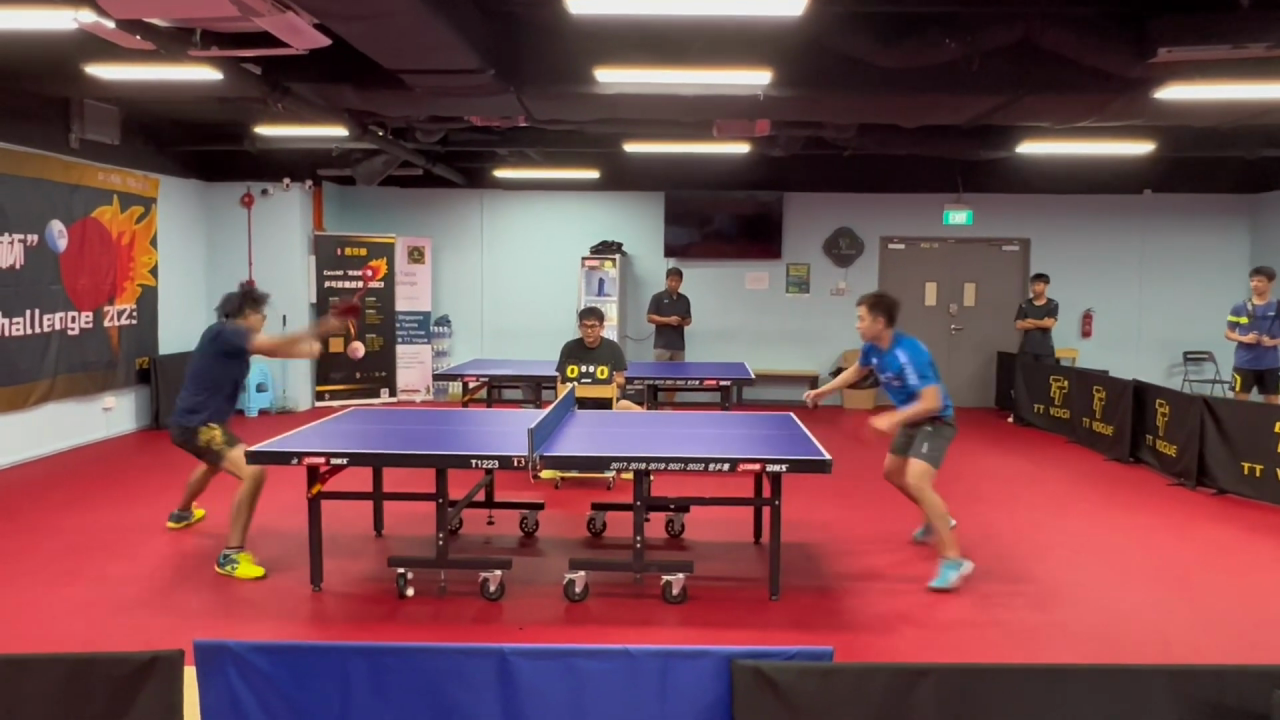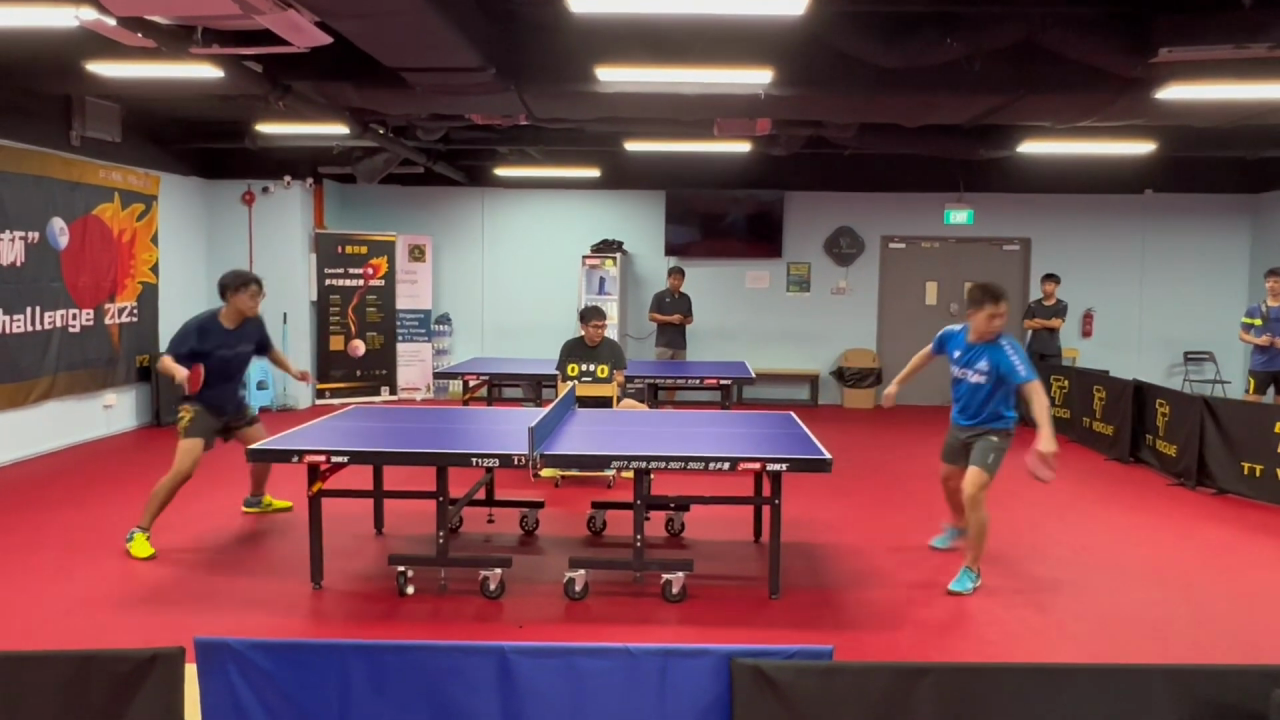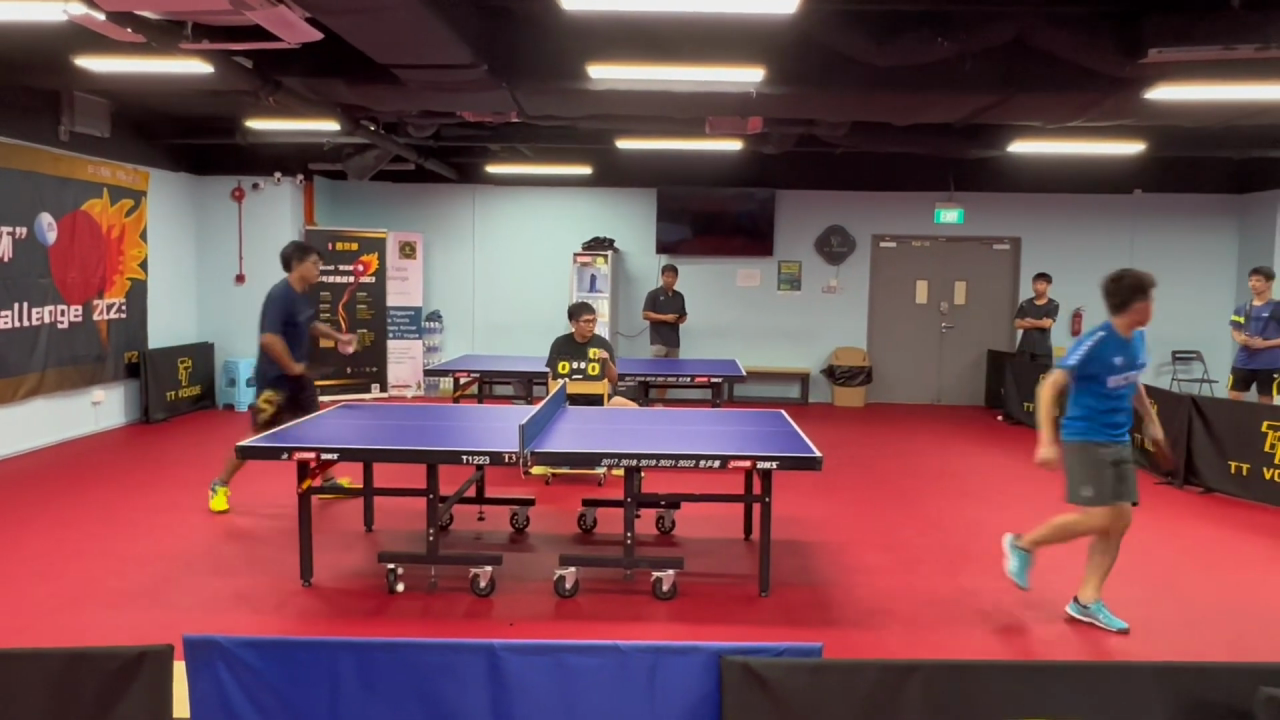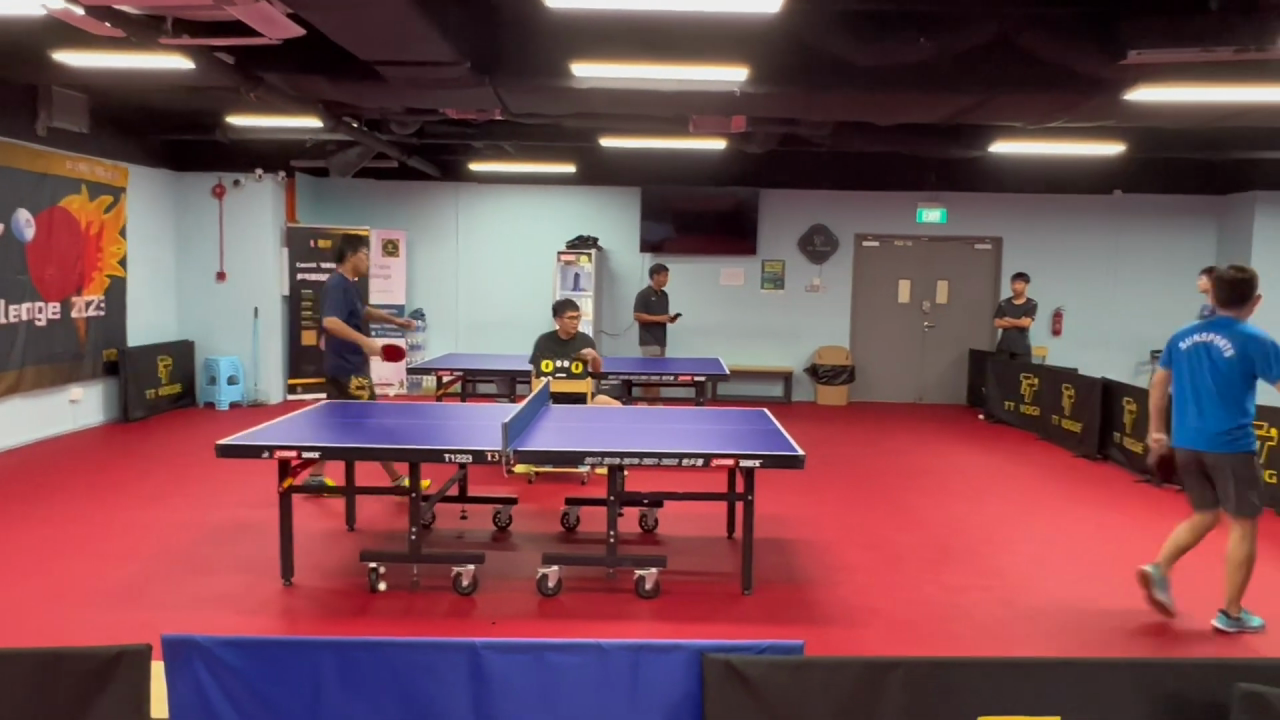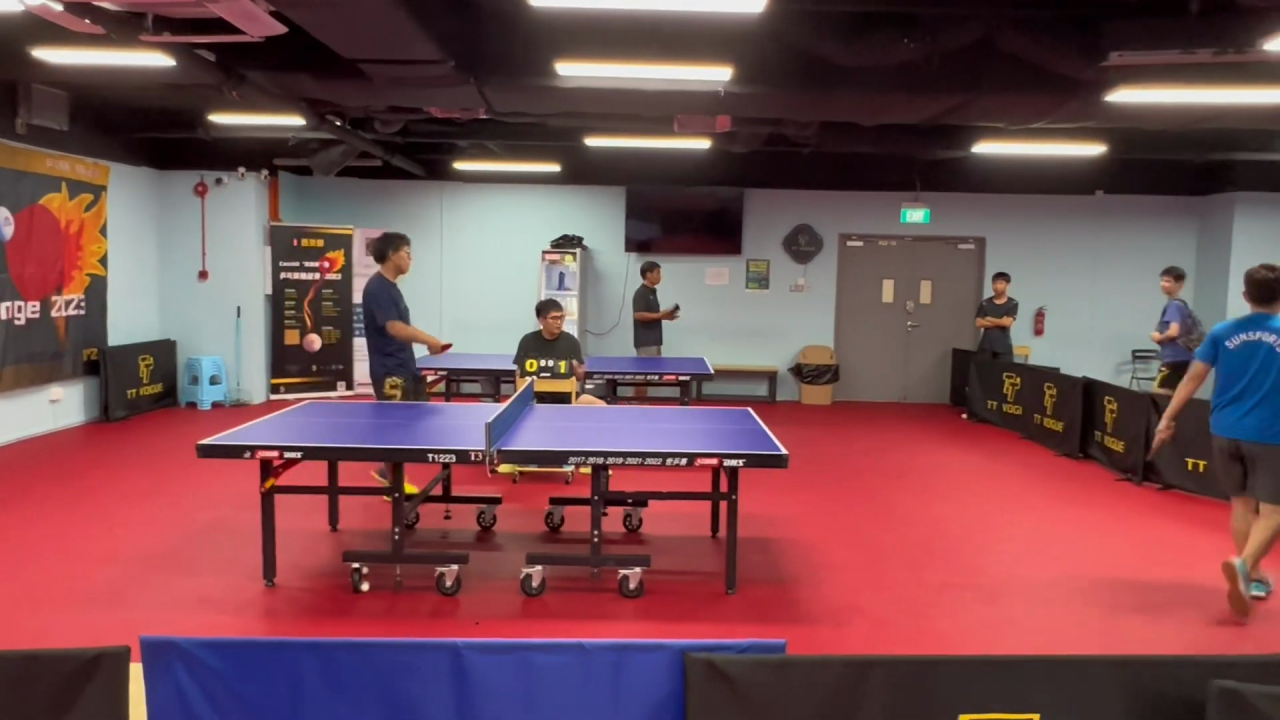
dt=0.5s
person 1, frame 1
left shoulder: (909, 354)
right shoulder: (872, 347)
left elbow: (932, 402)
right elbow: (856, 371)
left wrist: (894, 419)
right wrist: (821, 391)
left hip: (936, 421)
right hip: (912, 421)
left knee: (917, 482)
right knee: (891, 472)
left ankle: (953, 560)
right ankle: (938, 520)
person 1, frame 2
left shoulder: (1007, 352)
right shoulder: (951, 336)
left elbow: (1035, 393)
right elbow: (926, 356)
left wrist: (1045, 436)
right wrist: (897, 383)
left hip: (992, 431)
right hip: (960, 424)
left knee: (971, 492)
right knee: (949, 479)
left ankle: (971, 569)
right ankle: (958, 528)
person 1, frame 3
left shoulder: (1137, 339)
right shoulder: (1094, 344)
right elbow: (1050, 387)
left wrist: (1151, 419)
right wrist: (1046, 440)
left hip: (1118, 442)
right hip: (1083, 440)
left knee: (1120, 519)
right knee: (1096, 519)
left ankle: (1087, 601)
right ankle: (1022, 543)
person 1, frame 4
left shoulder: (1182, 337)
left elbow: (1159, 384)
left wrist: (1157, 429)
left hip: (1185, 443)
right hip: (1231, 446)
left knee: (1204, 516)
right knee: (1242, 527)
left ankle: (1158, 568)
right ankle: (1230, 612)
person 1, frame 5
left shoulder: (1222, 333)
left elbow: (1192, 379)
left wrist: (1167, 418)
left hip: (1225, 432)
left knee: (1241, 506)
right ankle: (1242, 564)
person 2, frame 1
left shoulder: (230, 334)
right shoulder: (224, 332)
left elbow: (275, 349)
right elbow: (269, 345)
left wrist: (317, 331)
right wrist: (310, 341)
left hip: (191, 420)
right hip: (199, 423)
left knee: (214, 461)
right knee: (253, 473)
left ankle: (181, 514)
right ankle: (231, 554)
person 2, frame 2
left shoulder: (254, 324)
right shoulder: (199, 327)
left elbow: (269, 351)
right elbow: (164, 361)
left wrist: (292, 371)
right wrist: (179, 372)
left hip: (232, 403)
right hip: (200, 406)
right knee: (183, 470)
left ankle: (256, 500)
right ankle: (140, 532)
person 2, frame 3
left shoulder: (302, 295)
right shoulder: (279, 296)
left elbow: (311, 325)
right elbow: (270, 338)
left wrist: (337, 337)
right wrist: (291, 366)
left hip: (298, 377)
right hip: (275, 380)
right knee: (257, 438)
left ankle: (328, 481)
right ankle: (220, 486)
person 2, frame 4
left shoulder: (347, 285)
right shoulder: (338, 286)
left elbow: (364, 312)
right elbow: (330, 322)
left wrist: (396, 321)
right wrist: (365, 341)
left hip: (342, 367)
right hip: (348, 369)
left ankle: (315, 477)
right ankle: (399, 481)
person 2, frame 5
left shoulder: (390, 285)
right shoulder: (377, 288)
right elbow: (395, 328)
left wrist: (424, 338)
right wrist: (428, 340)
left hip: (405, 367)
right hip: (389, 370)
left ankle: (388, 470)
right ankle: (393, 484)
